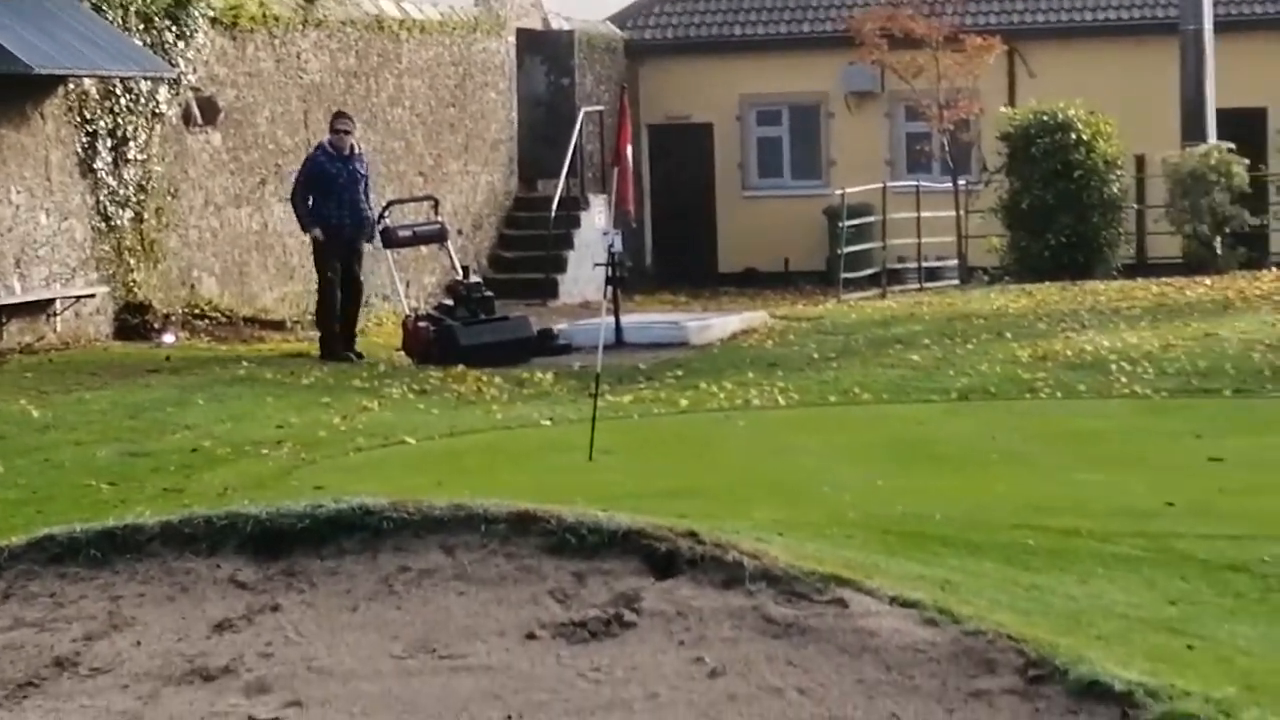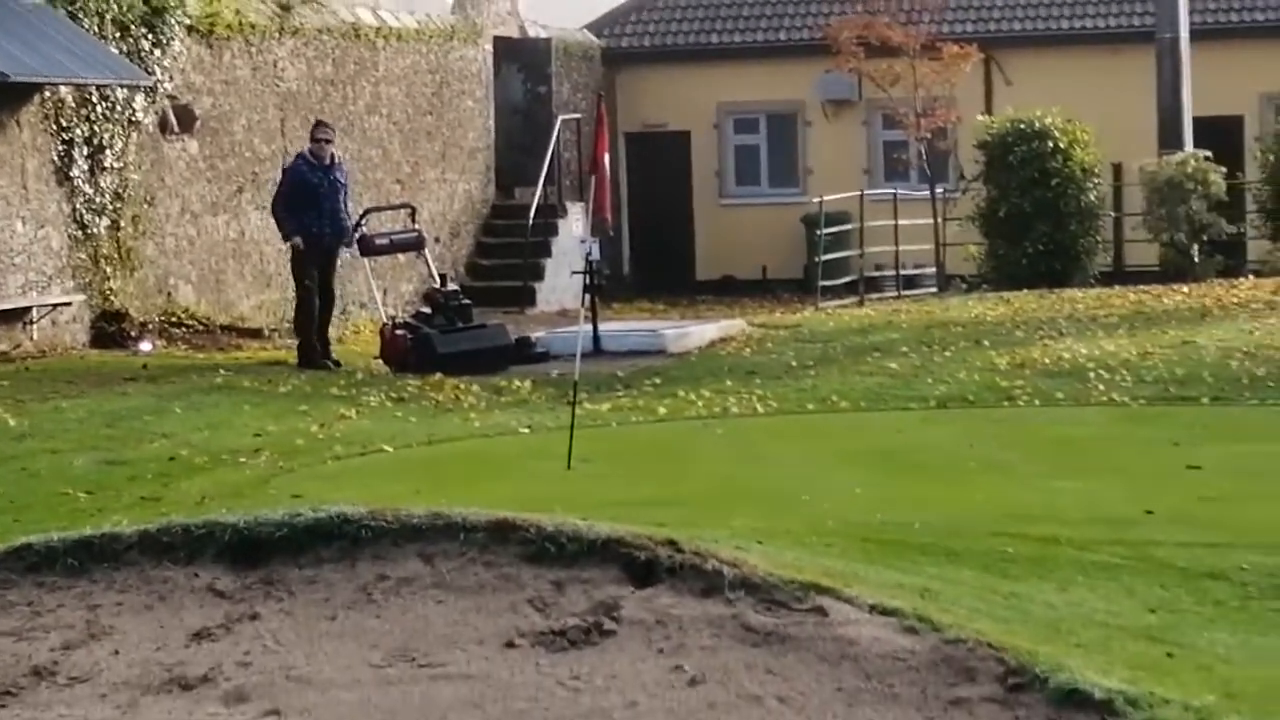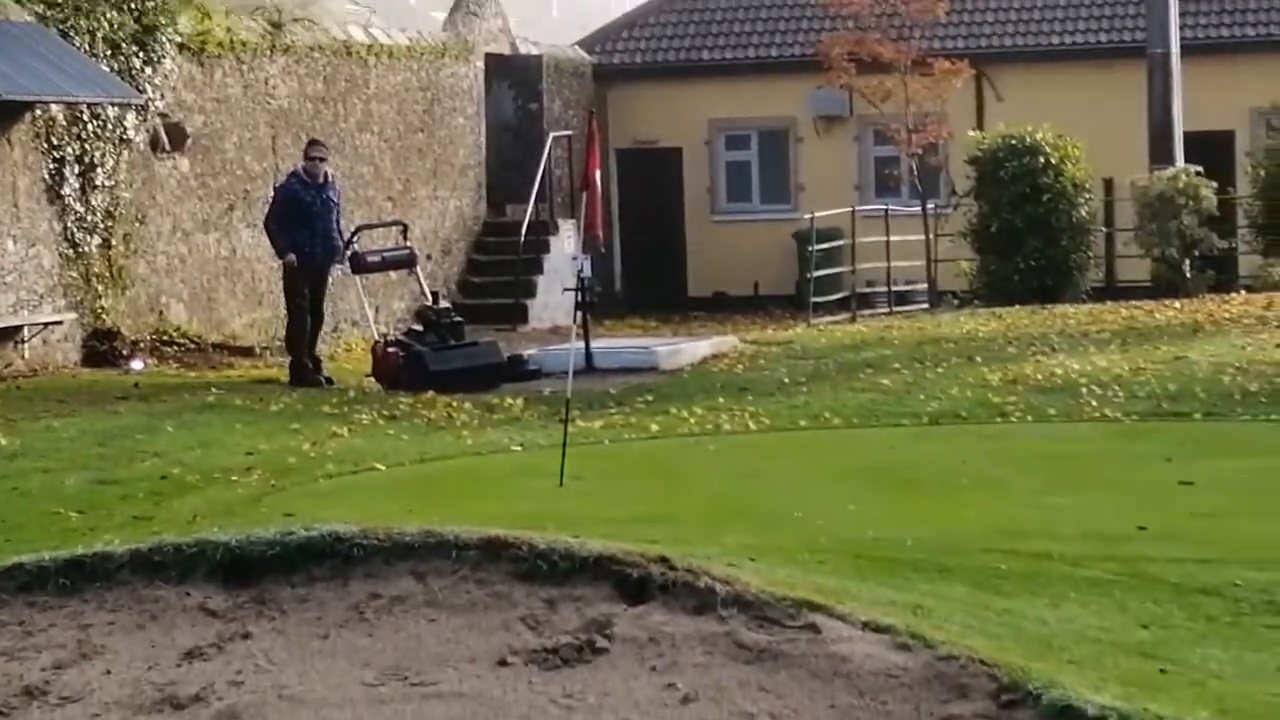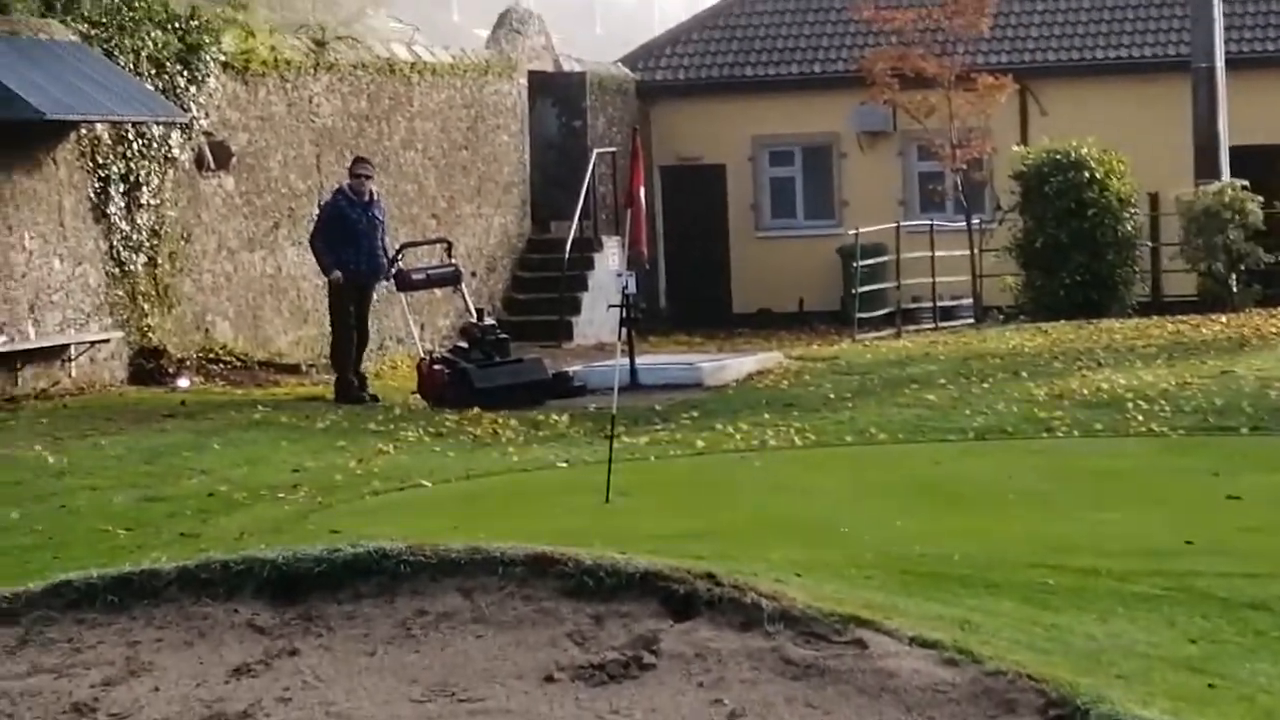
dt=0.1s
person 1, frame 1
left shoulder: (360, 160)
right shoulder: (317, 160)
right elbow: (299, 196)
left wrist: (369, 224)
right wrist: (310, 226)
left hip: (354, 235)
right hip: (328, 235)
left knee: (353, 287)
right knee: (330, 288)
left ankle: (346, 340)
right ankle: (331, 345)
person 1, frame 2
left shoulder: (339, 169)
right shoulder: (298, 169)
right elbow: (280, 206)
left wrist: (347, 232)
right wrist: (291, 234)
left hip: (332, 243)
right hip: (307, 243)
left knee: (327, 296)
right knee: (308, 296)
left ankle: (321, 348)
right ankle: (308, 353)
person 1, frame 3
left shoulder: (332, 188)
right shoulder: (290, 187)
right elbow: (272, 222)
left wrist: (341, 247)
right wrist: (284, 251)
left hip: (323, 262)
right hip: (299, 261)
left knee: (316, 314)
right knee: (300, 313)
left ankle: (312, 366)
right ankle: (300, 370)
person 1, frame 4
left shoulder: (377, 205)
right shoulder: (336, 204)
right elbow: (318, 240)
left wrist: (386, 264)
right wrist: (330, 268)
left hip: (368, 279)
right hip: (344, 278)
left knee: (361, 331)
right knee: (344, 330)
left ankle: (357, 382)
right ankle: (345, 387)
